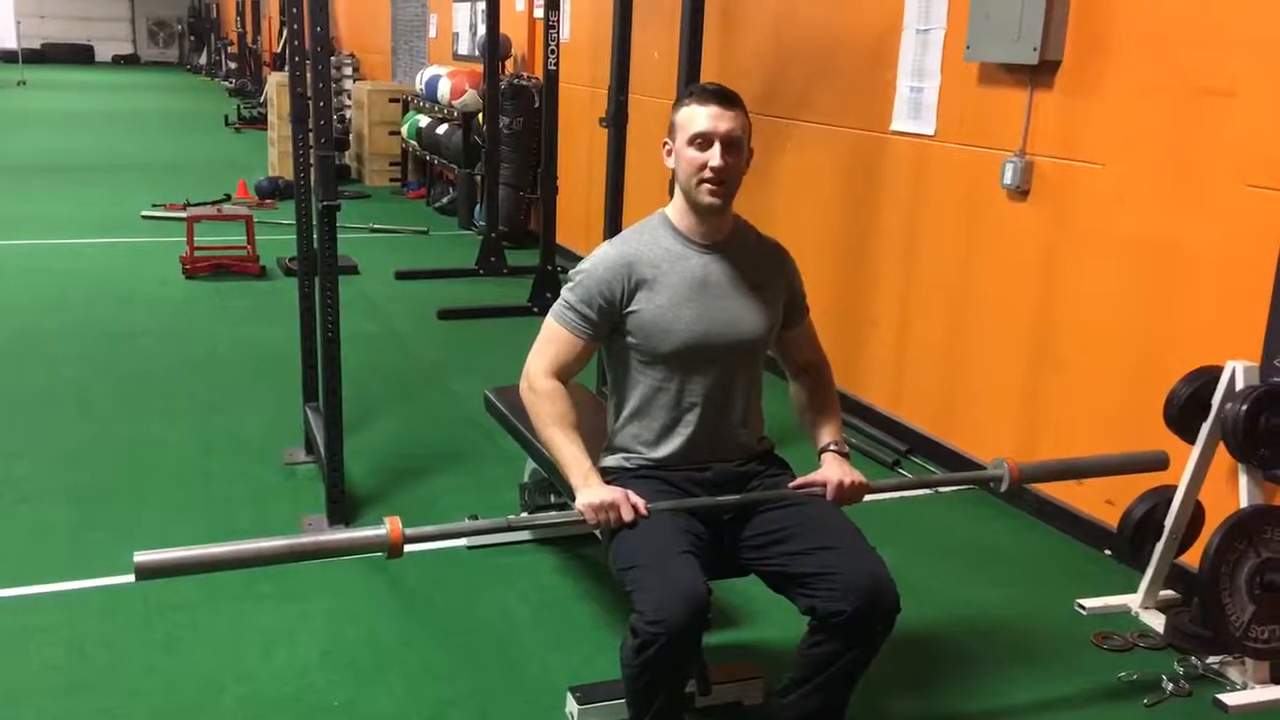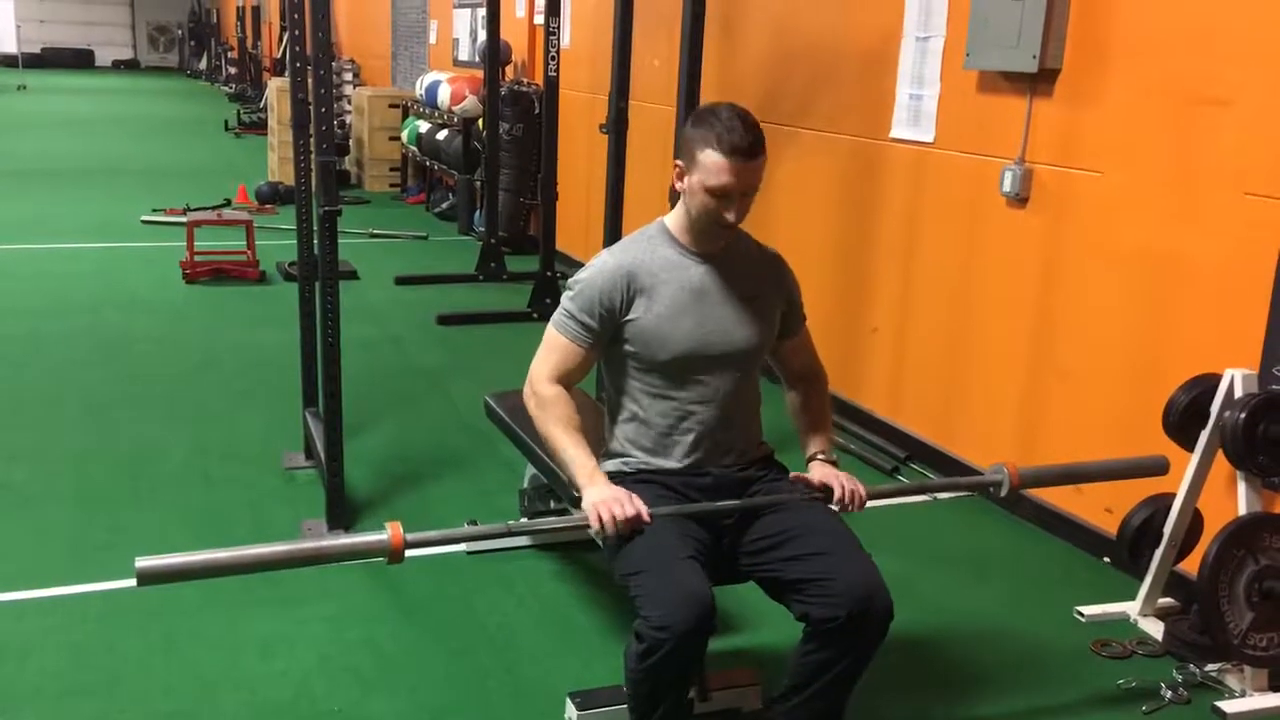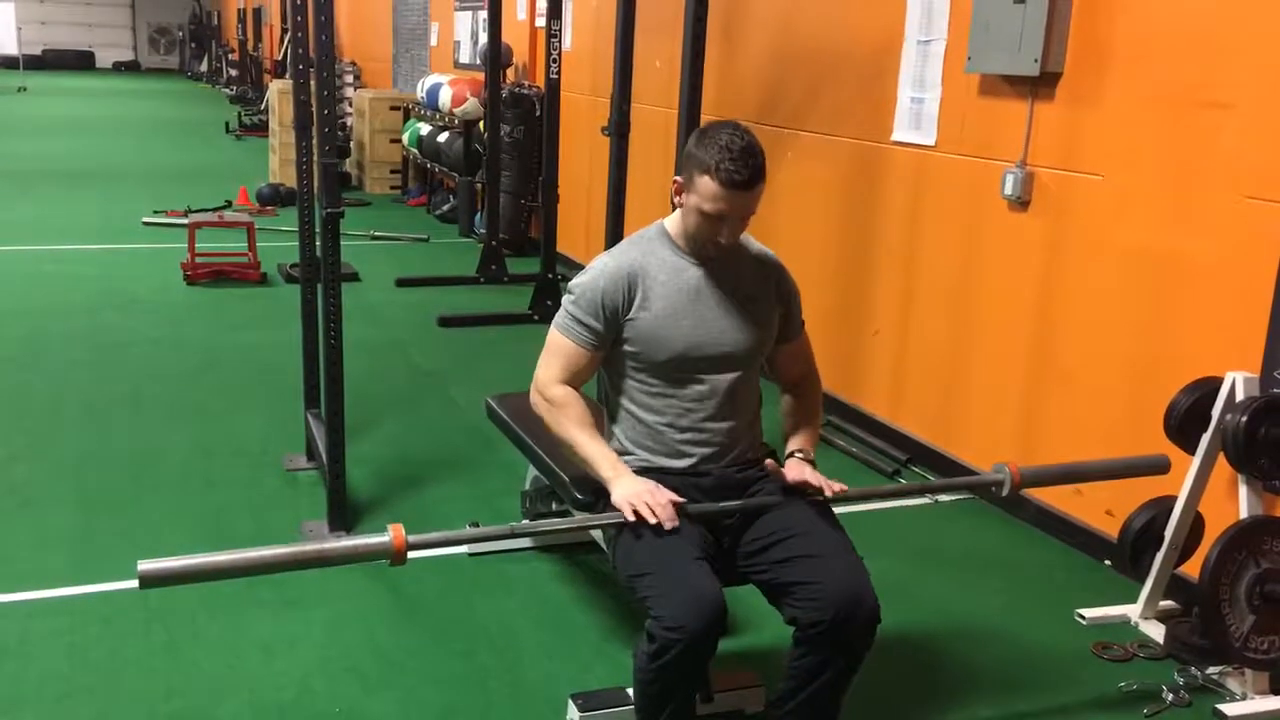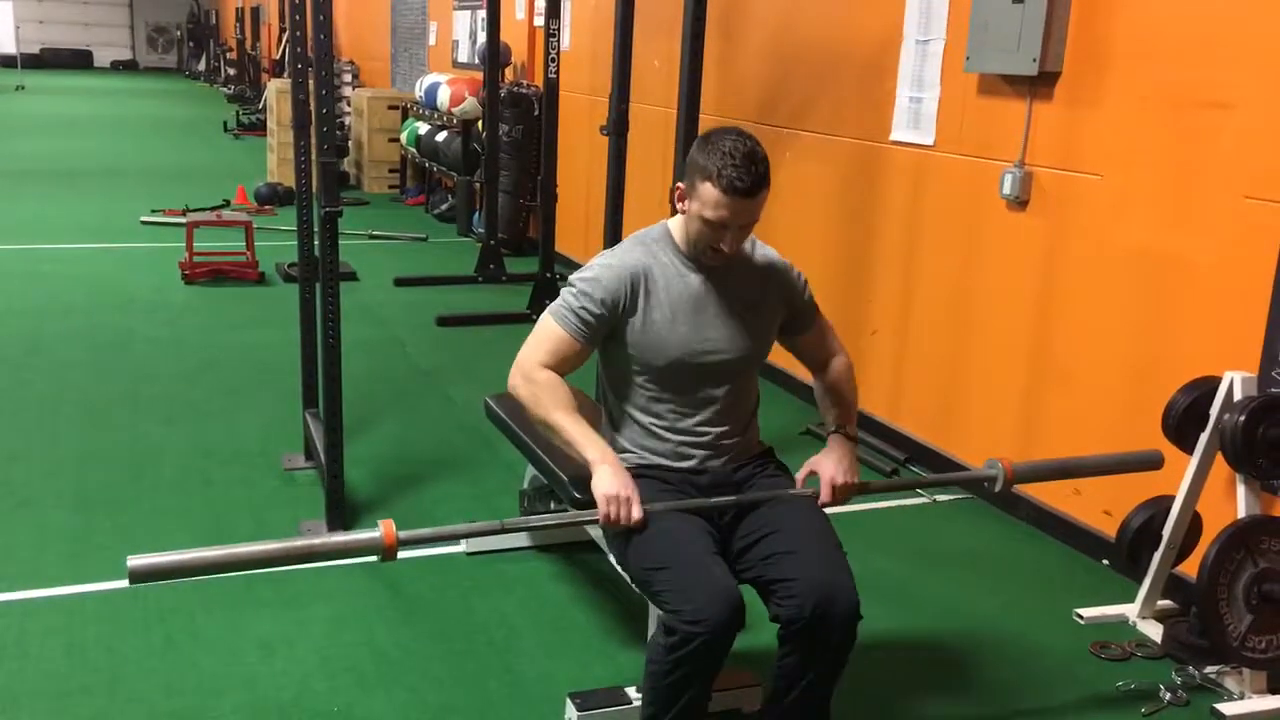
dt=0.4s
person 1, frame 1
left shoulder: (772, 262)
right shoulder: (620, 264)
left elbow: (808, 367)
right elbow: (541, 378)
left wrist: (832, 451)
right wrist: (587, 482)
left hip: (753, 473)
right hip: (650, 480)
left knee: (868, 596)
right knee: (673, 609)
person 1, frame 2
left shoulder: (769, 271)
right shoulder: (618, 273)
left elbow: (804, 375)
right elbow: (545, 385)
left wrist: (820, 457)
right wrist: (594, 482)
left hip: (751, 479)
right hip: (651, 485)
left knee: (862, 603)
right knee: (679, 614)
person 1, frame 3
left shoulder: (769, 275)
right shoulder: (618, 275)
left elbow: (799, 380)
right elbow: (551, 389)
left wrist: (798, 454)
right wrist: (619, 477)
left hip: (750, 480)
right hip: (655, 487)
left knee: (849, 607)
right knee: (691, 614)
person 1, frame 4
left shoulder: (775, 276)
right shoulder: (622, 274)
left elbow: (830, 360)
right elbow: (530, 373)
left wrist: (841, 440)
right wrist: (603, 461)
left hip: (747, 473)
right hip: (650, 479)
left knee: (831, 603)
right knee: (710, 608)
